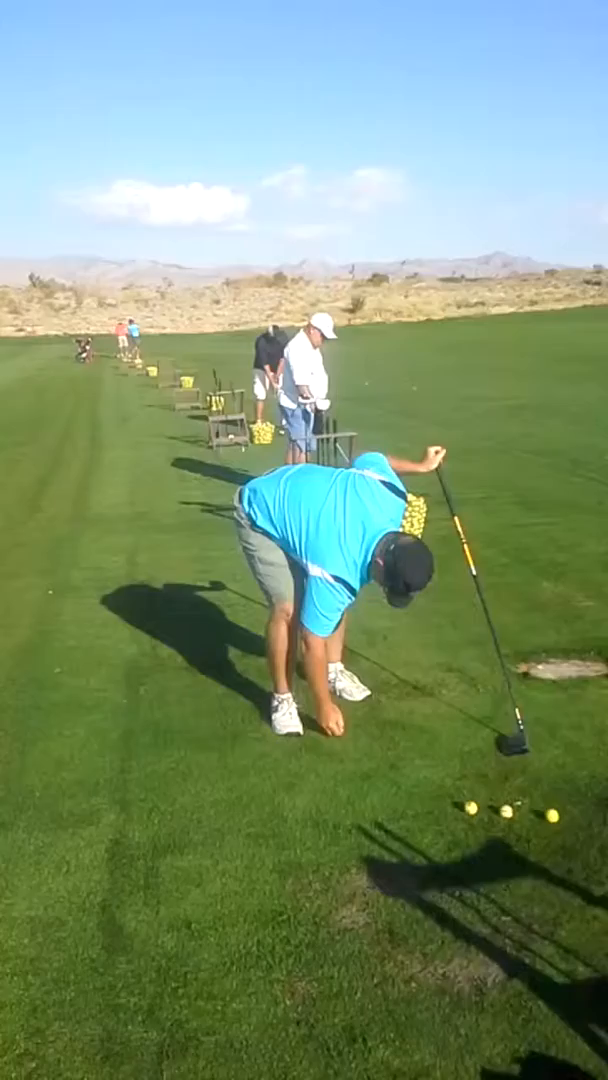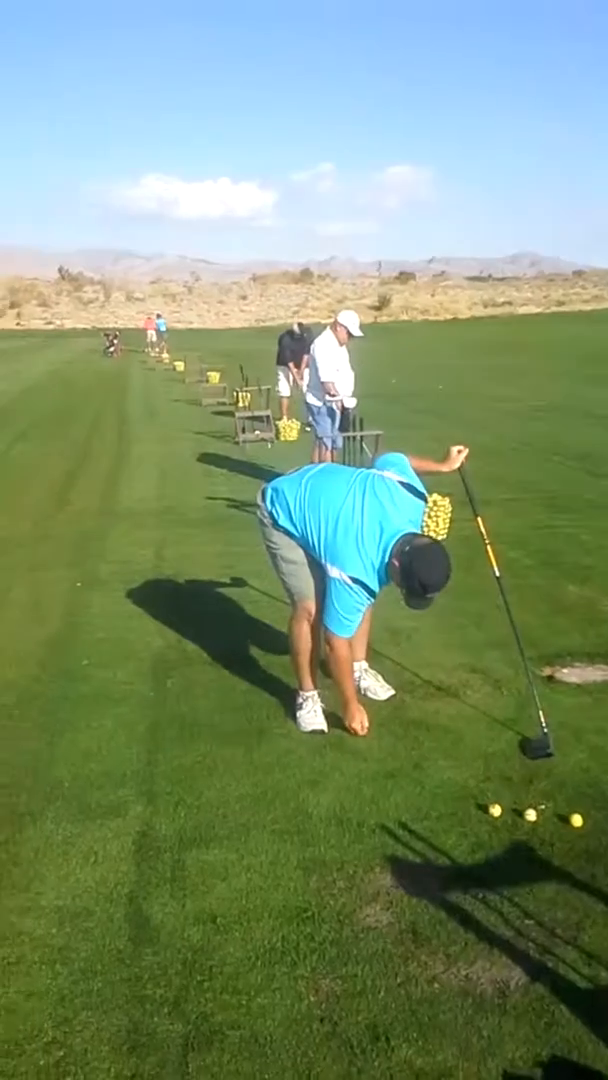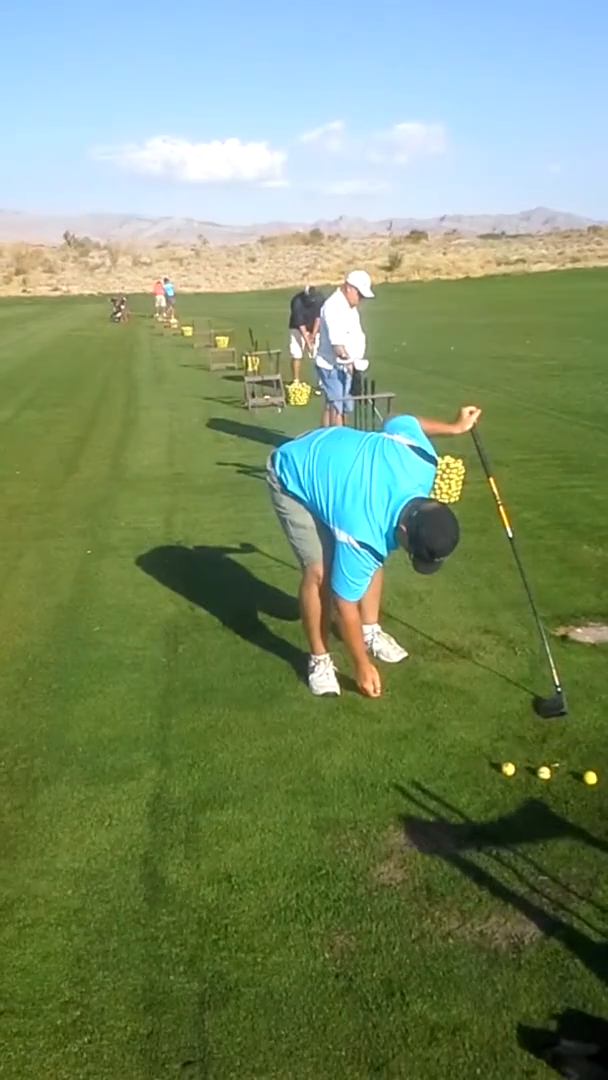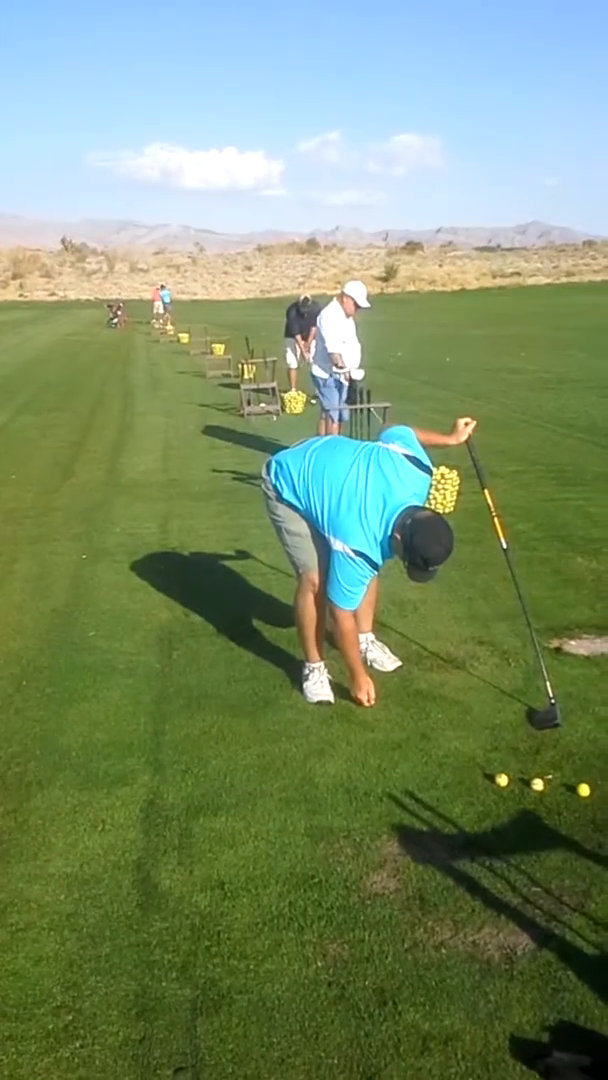
dt=0.3s
person 1, frame 1
left shoulder: (393, 498)
right shoulder: (337, 573)
left elbow: (370, 459)
right elbow: (312, 640)
left wrist: (420, 466)
right wrist: (325, 707)
left hip: (294, 487)
right hip: (258, 514)
left knee: (334, 602)
right knee: (288, 609)
left ankle: (334, 670)
right ankle: (282, 698)
person 1, frame 2
left shoulder: (414, 498)
right shoulder: (355, 573)
left elbow: (391, 459)
right elbow: (336, 641)
left wrist: (443, 465)
right wrist: (350, 706)
left hip: (318, 486)
right hip: (283, 513)
left knee: (360, 599)
right knee: (310, 607)
left ankle: (358, 668)
right ankle: (307, 695)
person 1, frame 3
left shoulder: (423, 462)
right shoulder: (363, 537)
left elbow: (401, 422)
right elbow: (345, 604)
left wrist: (455, 427)
right wrist: (363, 666)
left hip: (329, 449)
right hip: (291, 477)
left knee: (372, 558)
right knee: (319, 571)
left ankle: (371, 631)
right ankle: (319, 659)
person 1, frame 4
left shoulder: (418, 472)
right shoulder: (358, 546)
left elbow: (397, 432)
right elbow: (342, 613)
left wrist: (451, 438)
right wrist: (358, 676)
left hip: (322, 458)
right hip: (286, 486)
left knee: (367, 569)
right knee: (315, 579)
left ankle: (365, 640)
right ankle: (313, 667)
